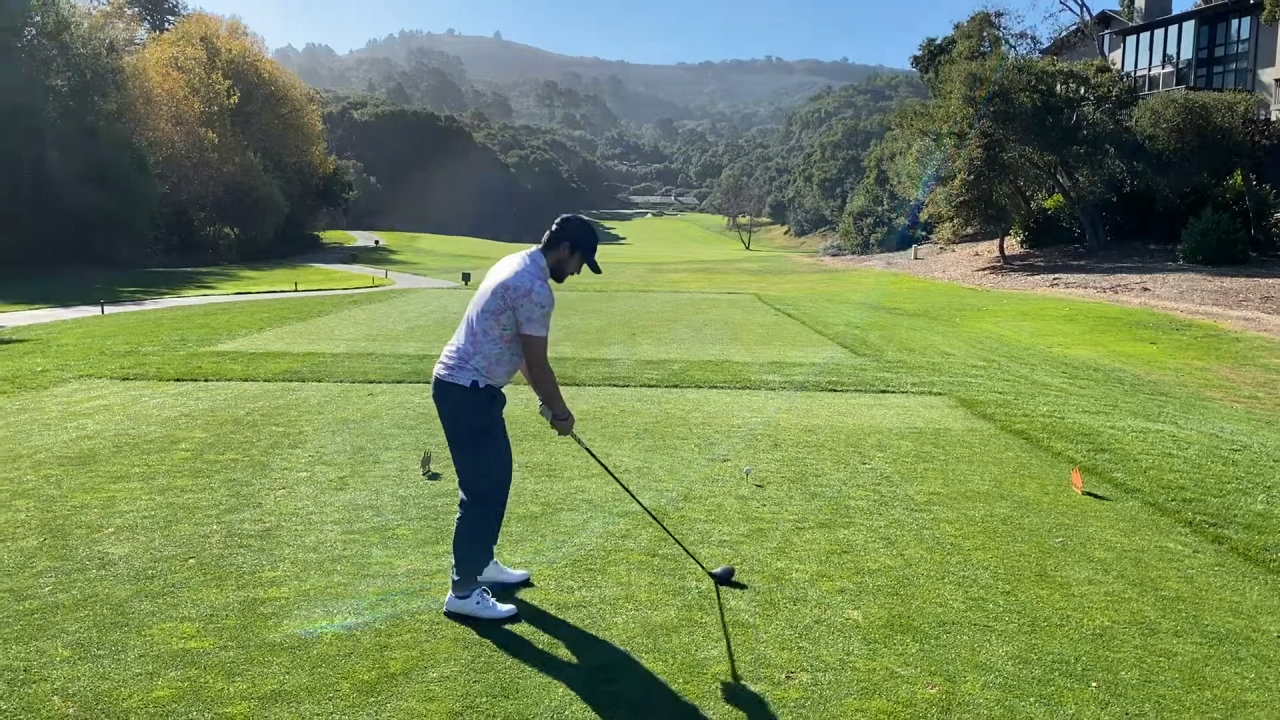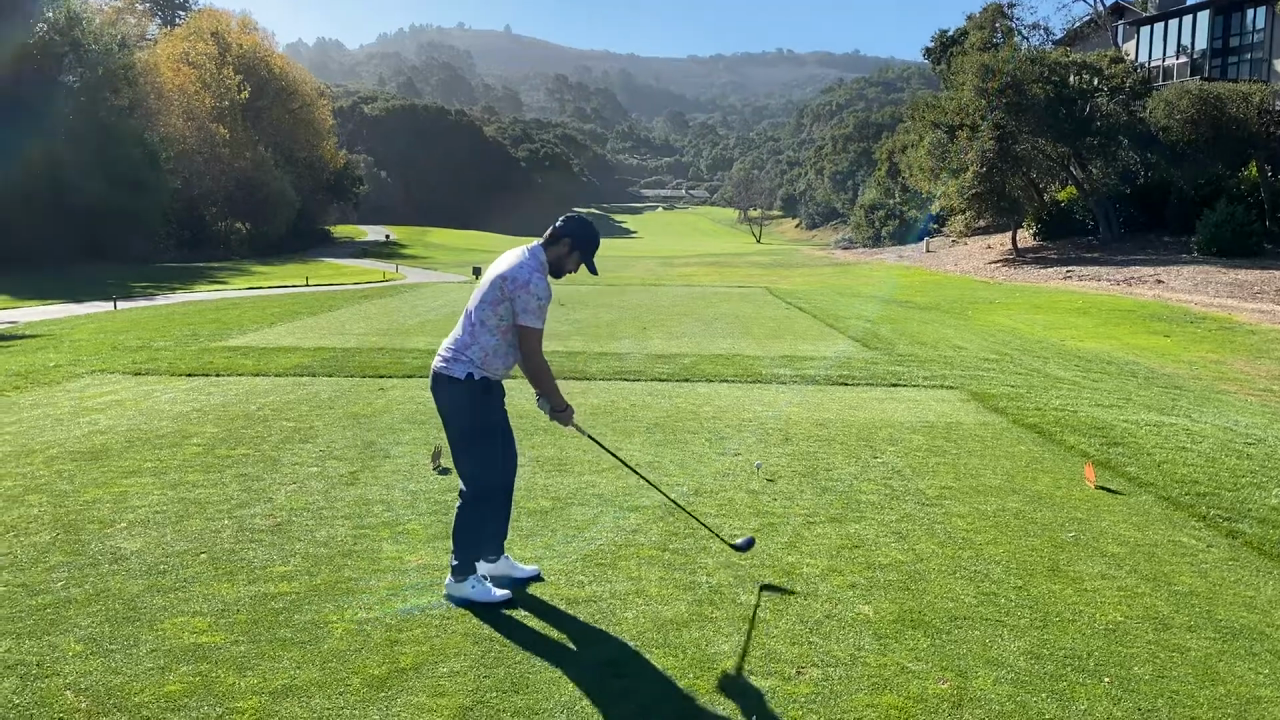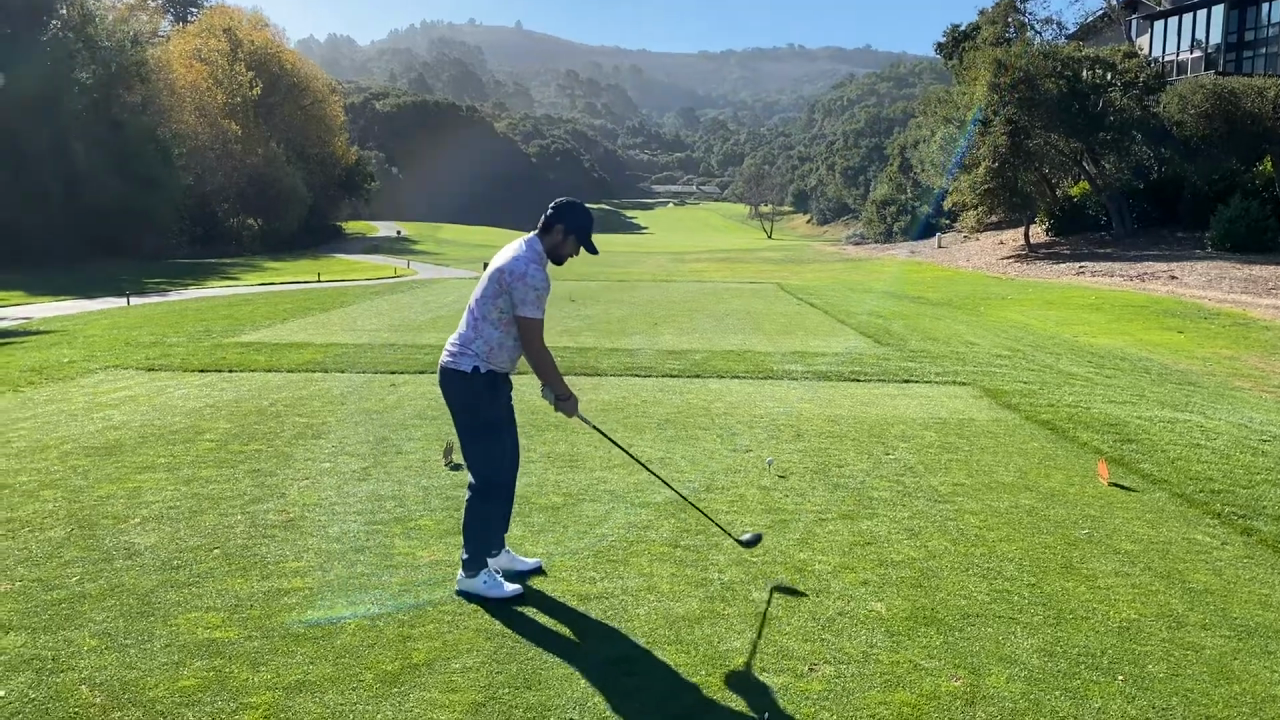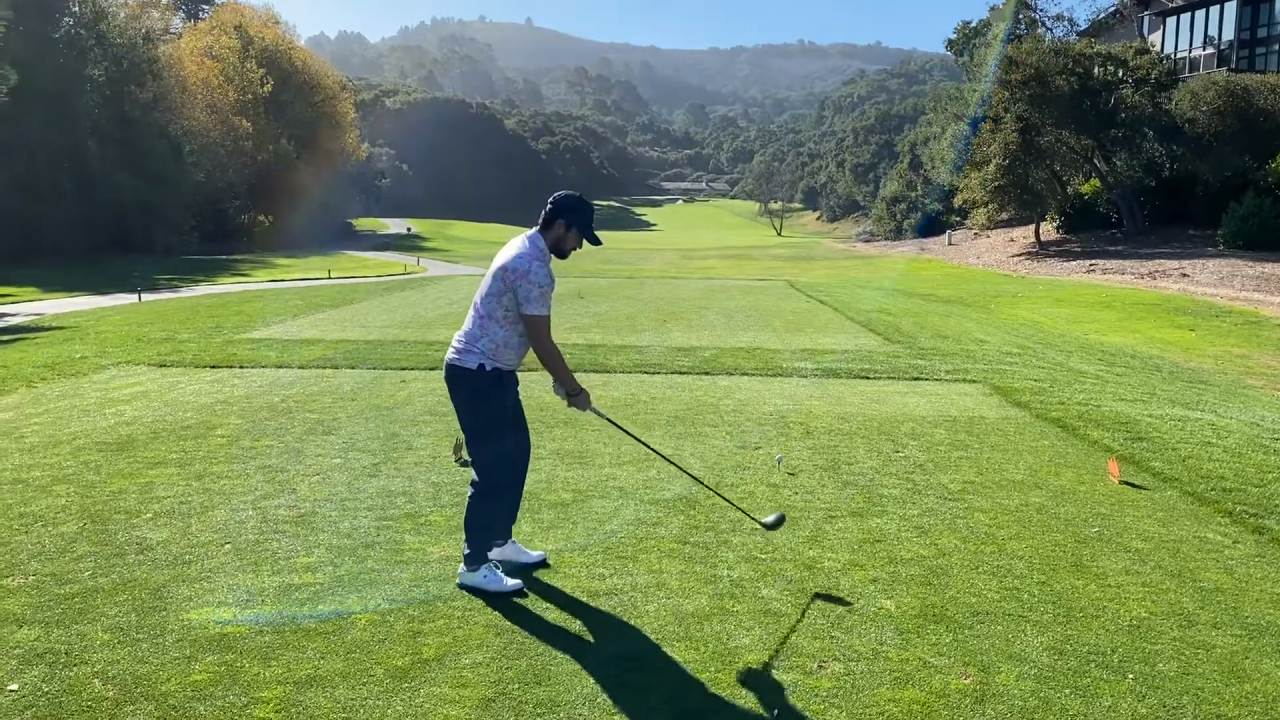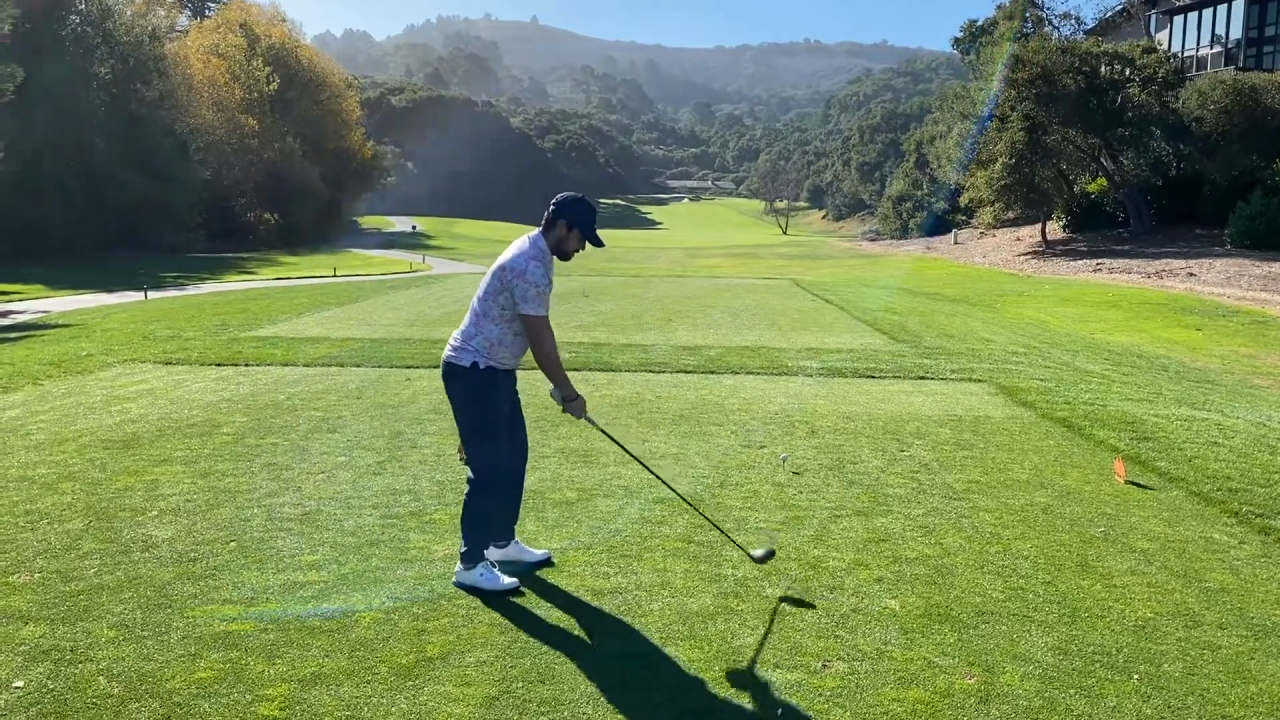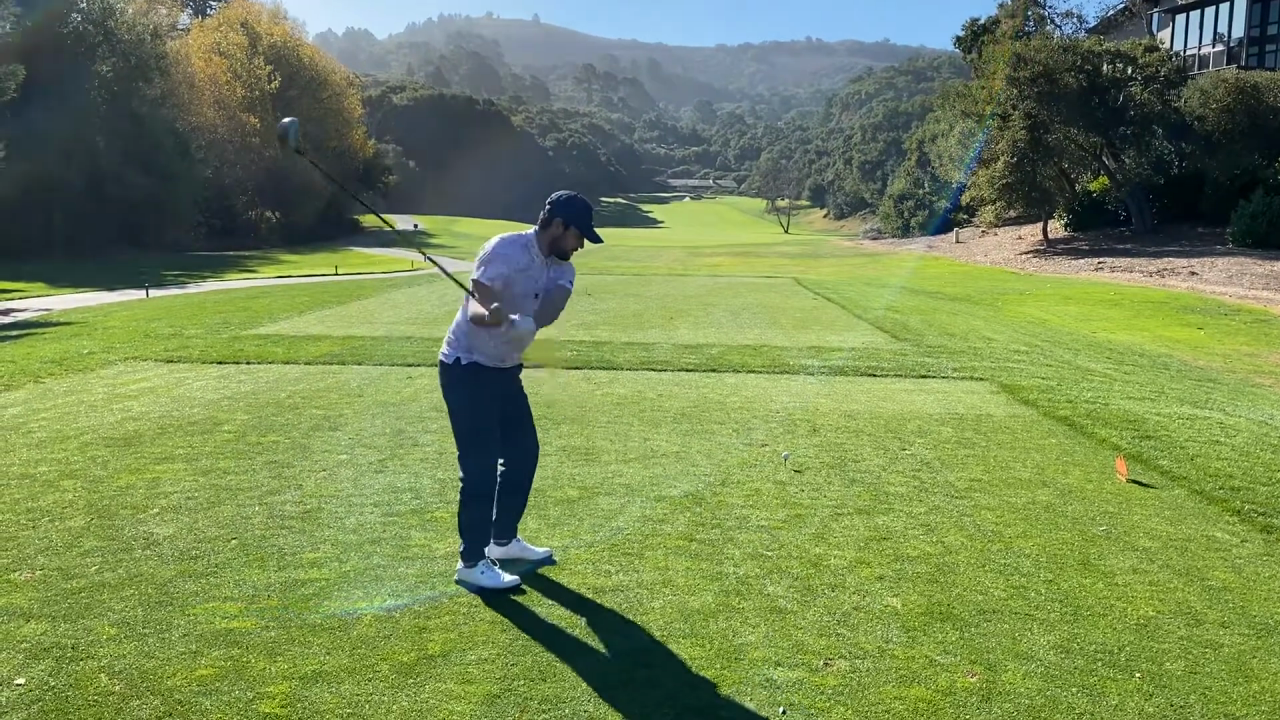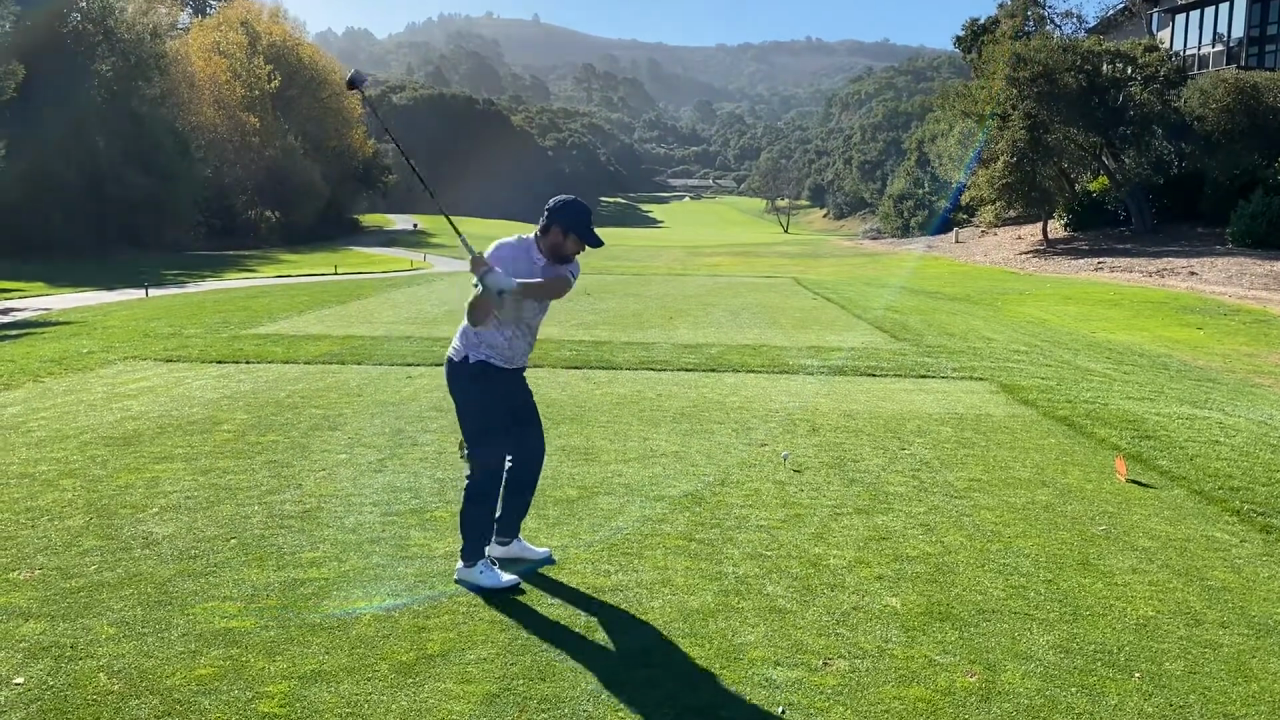
dt=0.5s
person 1, frame 1
left shoulder: (516, 265)
right shoulder: (534, 288)
right elbow: (537, 363)
left wrist: (544, 398)
right wrist: (561, 412)
left hip: (468, 385)
right hip: (466, 390)
left knee: (496, 476)
right knee: (482, 488)
left ankle: (481, 562)
right ankle: (463, 590)
person 1, frame 2
left shoulder: (519, 259)
right shoulder: (532, 281)
right elbow: (531, 356)
left wrist: (544, 394)
right wrist: (559, 404)
left hip: (471, 378)
right hip: (464, 383)
left knee: (501, 467)
right knee: (483, 479)
left ankle: (490, 555)
right ankle: (462, 575)
person 1, frame 3
left shoulder: (520, 254)
right shoulder: (530, 271)
left elbow: (521, 339)
right elbow: (533, 345)
left wrist: (551, 385)
right wrist: (563, 394)
left hip: (482, 374)
right hip: (472, 376)
left knee: (504, 465)
right knee: (489, 474)
left ankle: (493, 551)
right ankle: (473, 570)
person 1, frame 4
left shoulder: (524, 248)
right shoulder: (533, 269)
left elbow: (534, 337)
right elbow: (541, 342)
left wrist: (563, 380)
right wrist: (574, 389)
left hip: (491, 370)
right hip: (477, 372)
left knee: (515, 456)
right knee: (494, 469)
left ankle: (498, 541)
right ankle: (475, 564)
person 1, frame 5
left shoulder: (533, 255)
right shoulder: (530, 268)
left elbow: (543, 331)
right elbow: (538, 343)
left wrist: (560, 385)
right wrist: (570, 395)
left hip: (493, 370)
right hip: (472, 370)
left knee: (513, 456)
right knee: (489, 467)
left ankle: (500, 542)
right ankle: (470, 563)
person 1, frame 6
left shoulder: (563, 270)
right shoulder: (505, 248)
left elbow: (551, 306)
right elbow: (474, 309)
left wrist: (524, 321)
right wrist: (490, 315)
left hip: (504, 370)
right hip: (466, 368)
left knee: (523, 454)
right knee: (480, 466)
left ankle: (503, 539)
right ankle: (472, 560)
person 1, frame 7
left shoulder: (565, 267)
right shoulder: (504, 252)
left elbow: (550, 289)
right elbow: (477, 318)
left wrist: (514, 287)
right wrist: (489, 285)
left hip: (509, 370)
right hip: (474, 368)
left knee: (529, 453)
right knee: (488, 462)
left ankle: (504, 538)
right ankle: (471, 561)
